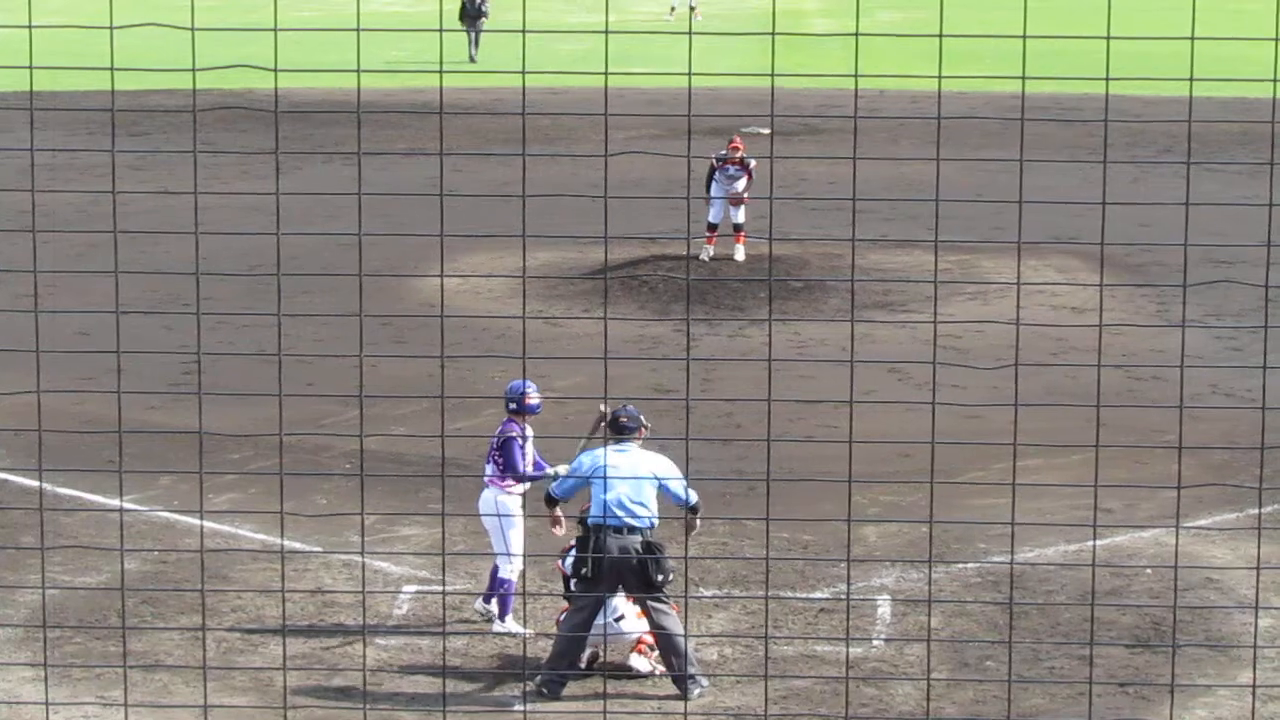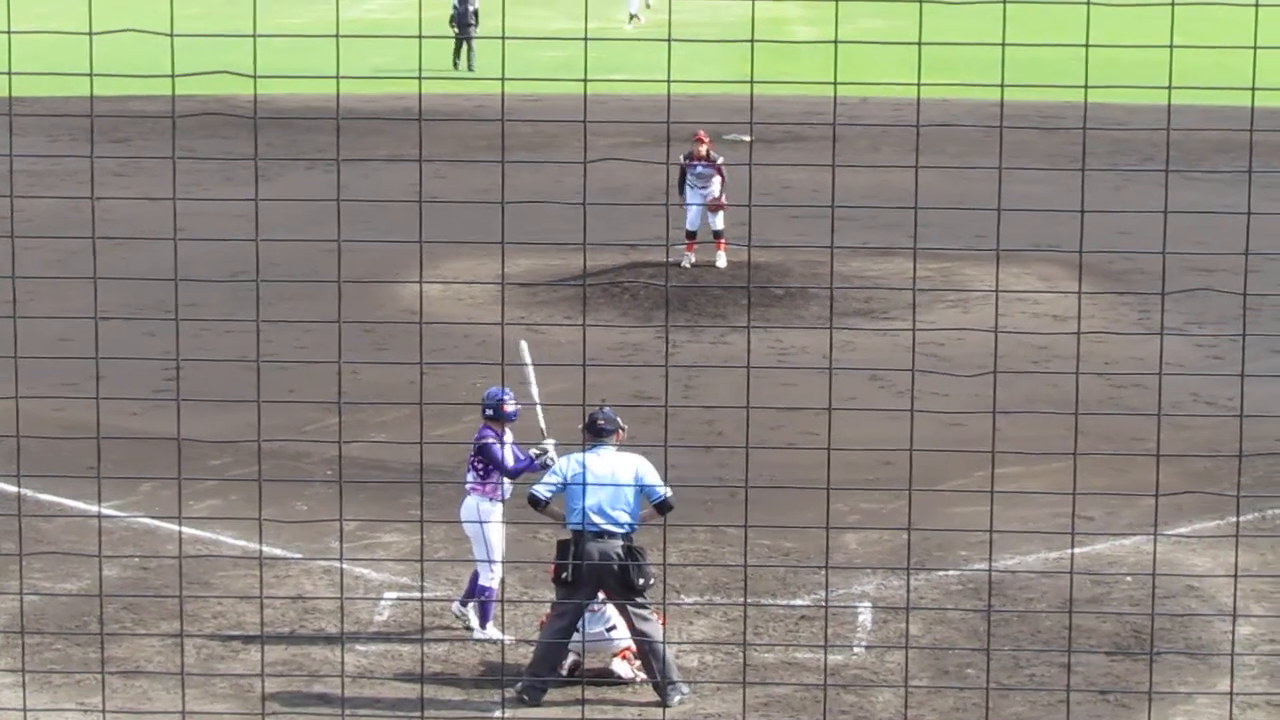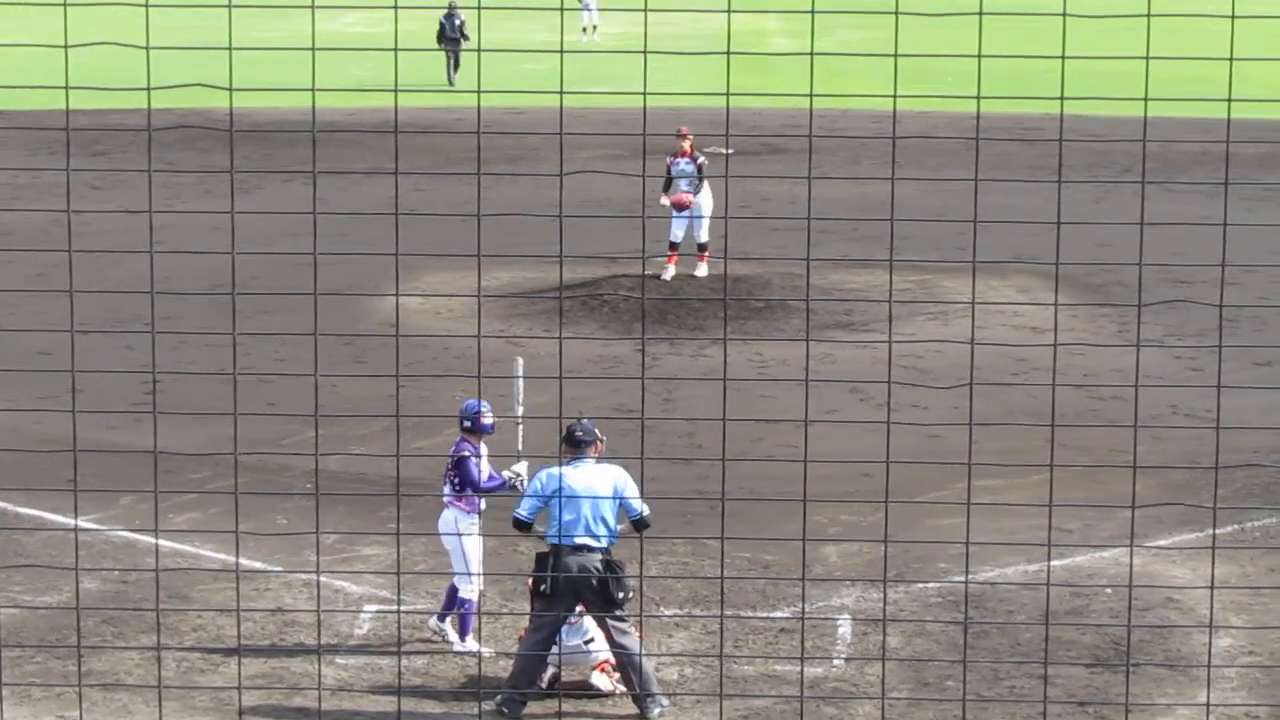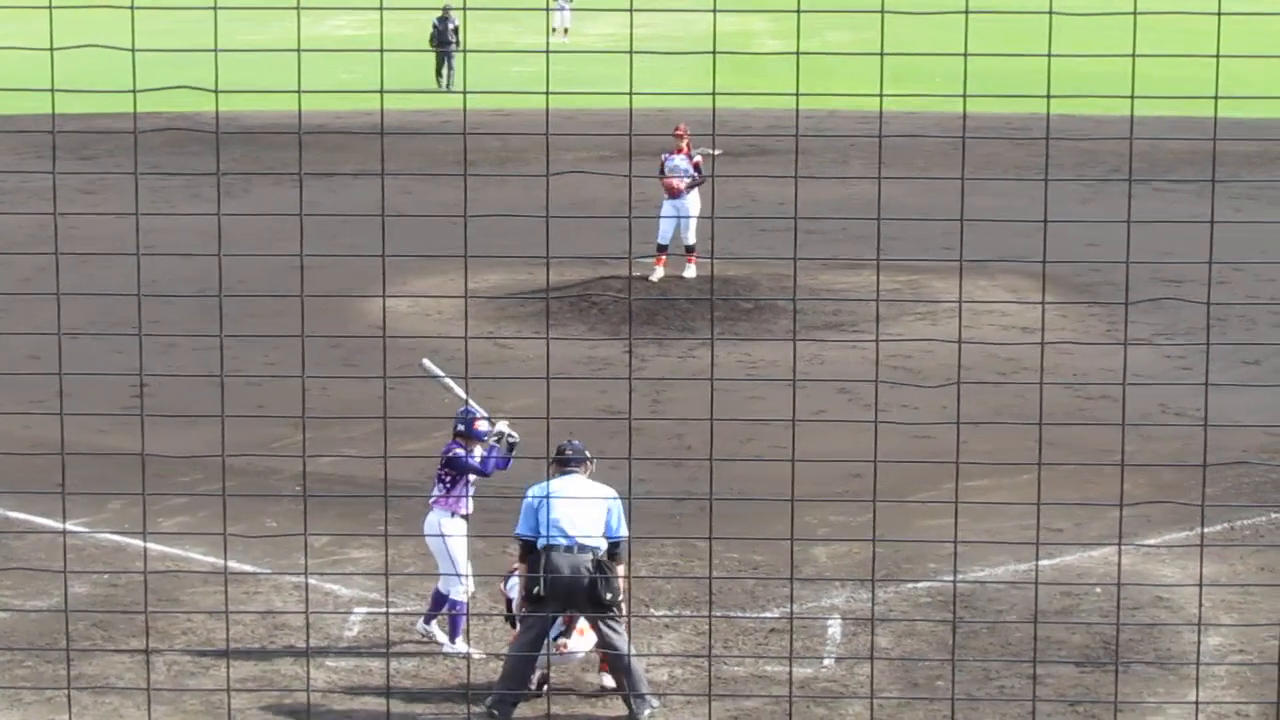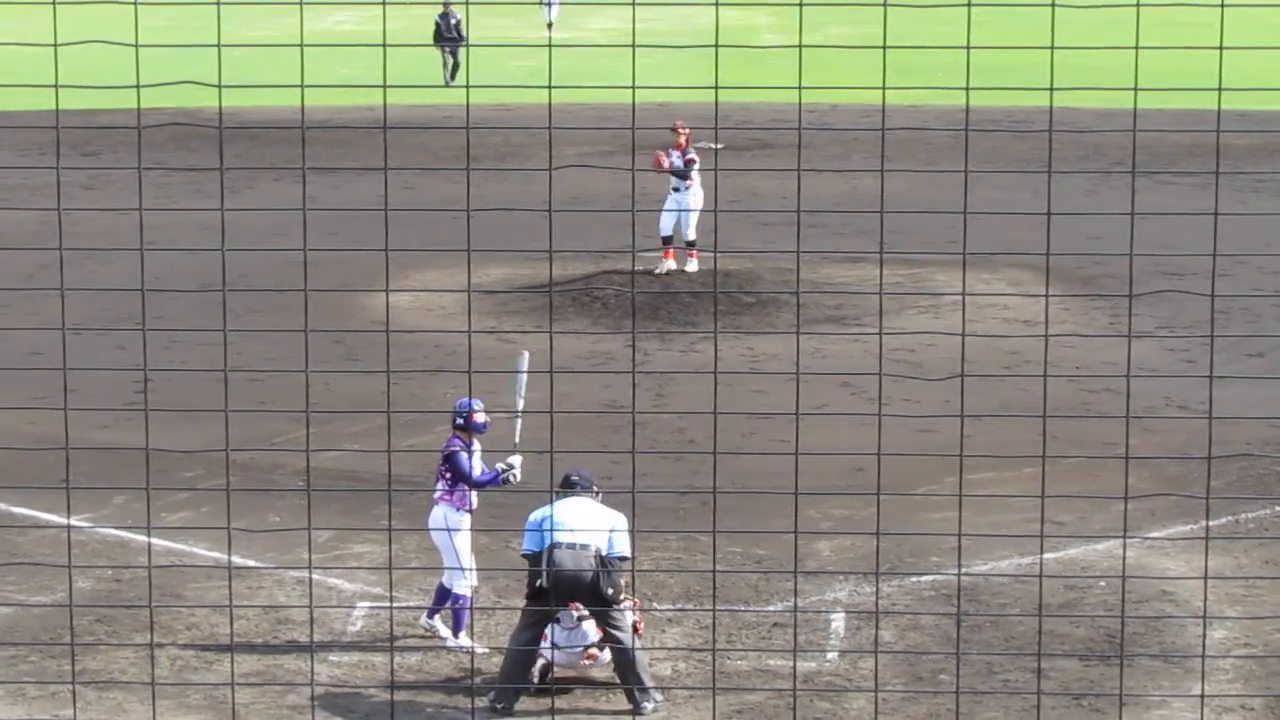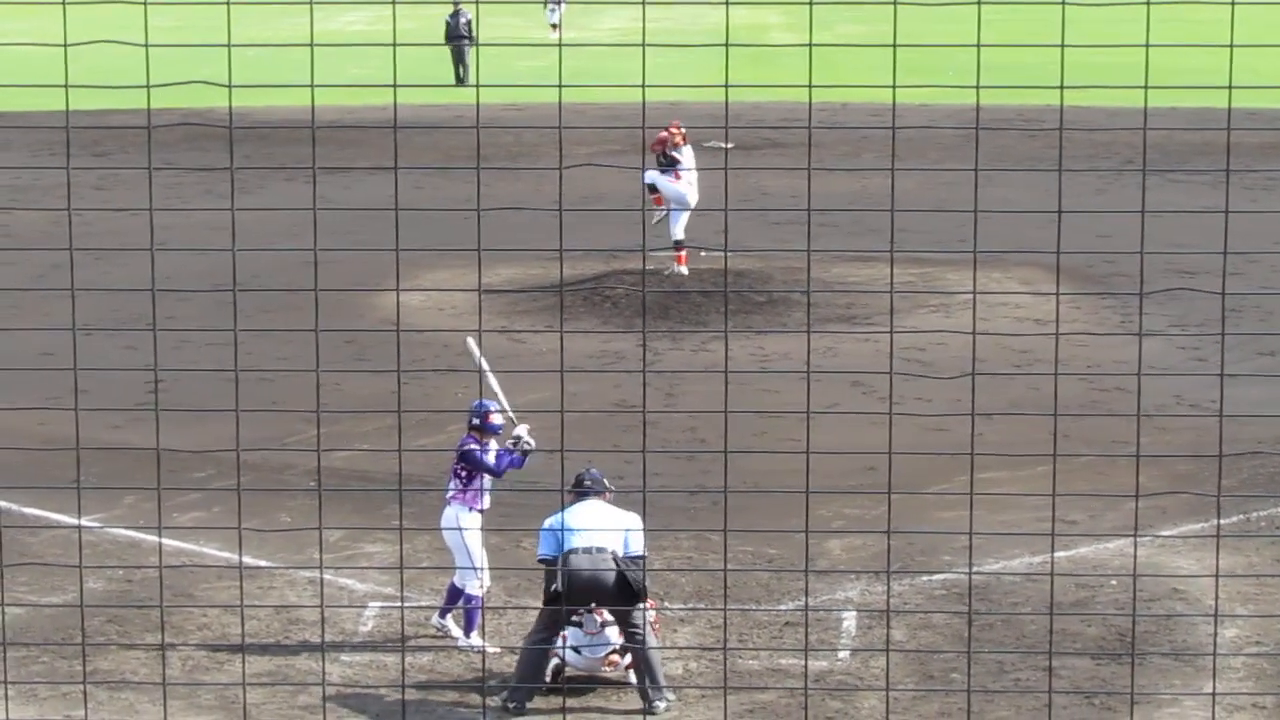
dt=0.7s
person 1, frame 1
left shoulder: (590, 459)
right shoulder: (656, 461)
left elbow: (555, 495)
right elbow: (690, 502)
left wrist: (555, 514)
right wrist: (693, 519)
left hip: (600, 545)
right hip: (638, 547)
left knee: (578, 615)
right knee: (662, 615)
left ankle: (551, 682)
right ankle: (690, 681)
person 1, frame 2
left shoulder: (569, 463)
right shoulder: (635, 463)
left elbow: (536, 498)
right elbow: (665, 503)
left wrist: (564, 517)
right wrist: (636, 518)
left hip: (580, 551)
right hip: (619, 551)
left knee: (559, 620)
right knee: (643, 620)
left ankle: (532, 687)
right ankle: (671, 687)
person 1, frame 3
left shoulder: (549, 476)
right shoulder: (615, 474)
left elbow: (520, 522)
right elbow: (642, 521)
left hip: (559, 564)
right hip: (597, 566)
left knee: (538, 634)
right knee: (621, 634)
person 1, frame 4
left shoulder: (537, 492)
right shoulder: (606, 493)
left elbow: (527, 549)
right elbow: (616, 549)
left wrist: (524, 591)
right wrist: (618, 592)
left hip: (551, 566)
right hip: (590, 568)
left knee: (528, 637)
right knee: (615, 636)
person 1, frame 5
left shoulder: (541, 513)
right shoulder: (612, 514)
left elbow: (533, 558)
right elbow: (617, 561)
left wrist: (535, 593)
right wrist: (614, 592)
left hip: (554, 565)
right hip: (593, 567)
left knee: (526, 632)
right knee: (621, 632)
left ankle: (503, 699)
right ankle: (644, 698)
person 1, frame 6
left shoulder: (555, 519)
right shoulder: (627, 517)
left elbow: (549, 562)
right elbow: (636, 561)
right wrist: (636, 592)
left hip: (570, 571)
right hip: (612, 571)
left knee: (541, 635)
right knee: (640, 633)
left ankle: (516, 699)
right ankle: (656, 698)
person 2, frame 1
left shoulder: (522, 428)
right shoulder: (510, 432)
left elbow: (534, 461)
right elbow: (518, 473)
left wrist: (559, 472)
right wrist: (553, 472)
left hip: (507, 499)
right hip: (500, 500)
left knee: (506, 556)
right knee: (512, 560)
left ankle: (487, 602)
right ankle: (503, 621)
person 2, frame 2
left shoulder: (503, 434)
right shoulder: (486, 439)
left elbow: (520, 463)
right elbow: (509, 470)
left wrist: (543, 455)
right wrist: (537, 453)
left hip: (490, 506)
right hip: (481, 507)
left knee: (488, 563)
right knee: (493, 568)
left ankle: (464, 606)
right ankle: (485, 627)
person 2, frame 3
left shoulder: (478, 447)
right shoulder: (464, 452)
left elbow: (489, 478)
right elbow: (479, 487)
left wrist: (512, 477)
right wrist: (510, 474)
left hip: (467, 519)
right hip: (459, 520)
left knee: (464, 576)
right knee: (471, 581)
left ankle: (441, 621)
right ankle: (464, 641)
person 2, frame 4
left shoulder: (472, 450)
right shoulder: (454, 453)
left elbow: (500, 464)
right elbow: (485, 470)
left wrist: (509, 444)
right wrist: (496, 439)
left hip: (455, 522)
right hip: (443, 523)
left knee: (450, 579)
right knee: (461, 583)
left ankle: (428, 624)
right ankle: (454, 643)
person 2, frame 5
left shoulder: (471, 446)
right shoulder: (455, 449)
left elbow: (484, 477)
right elbow: (474, 482)
left wrist: (505, 476)
right wrist: (504, 467)
left hip: (458, 517)
right hip: (449, 517)
left knee: (456, 573)
right knee: (465, 578)
left ankle: (431, 618)
right ankle: (457, 637)
person 2, frame 6
left shoulder: (488, 445)
right shoulder: (468, 448)
left elbow: (515, 464)
right elbow: (497, 471)
left wrist: (525, 449)
right wrist: (513, 443)
left hip: (469, 517)
right hip: (461, 518)
left knee: (466, 573)
right knee: (477, 578)
left ankle: (443, 618)
right ankle: (469, 637)
